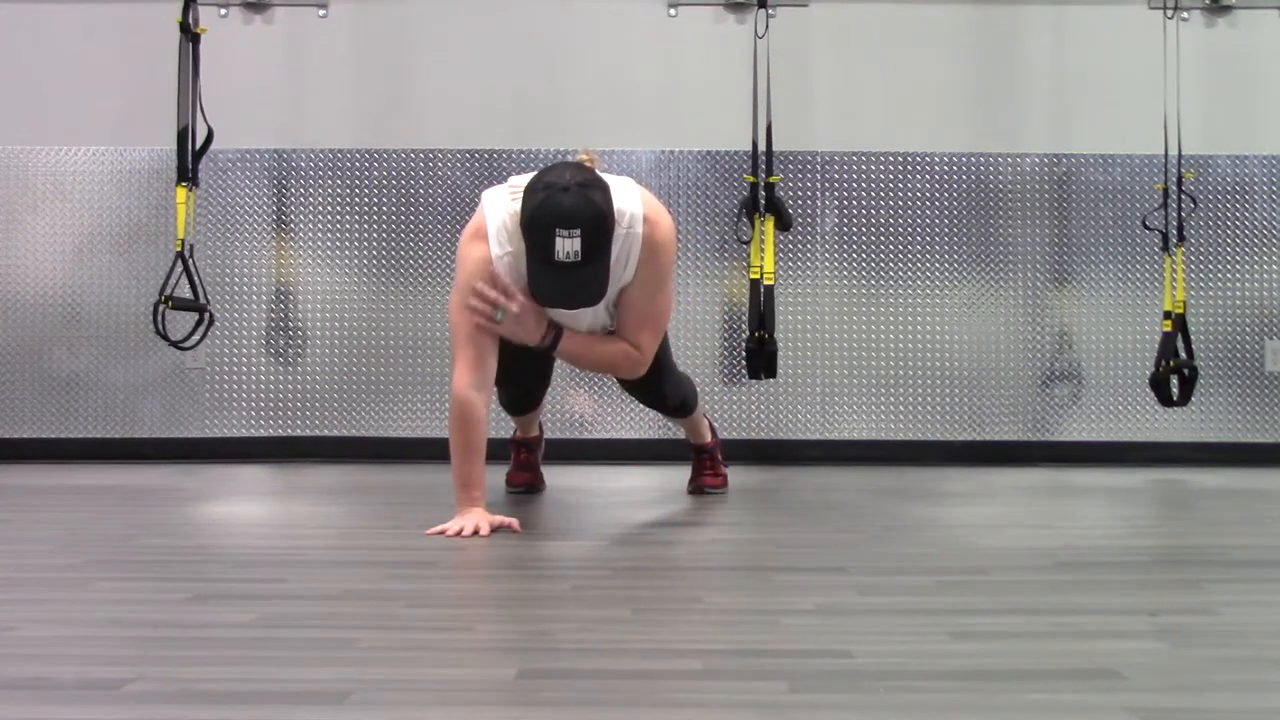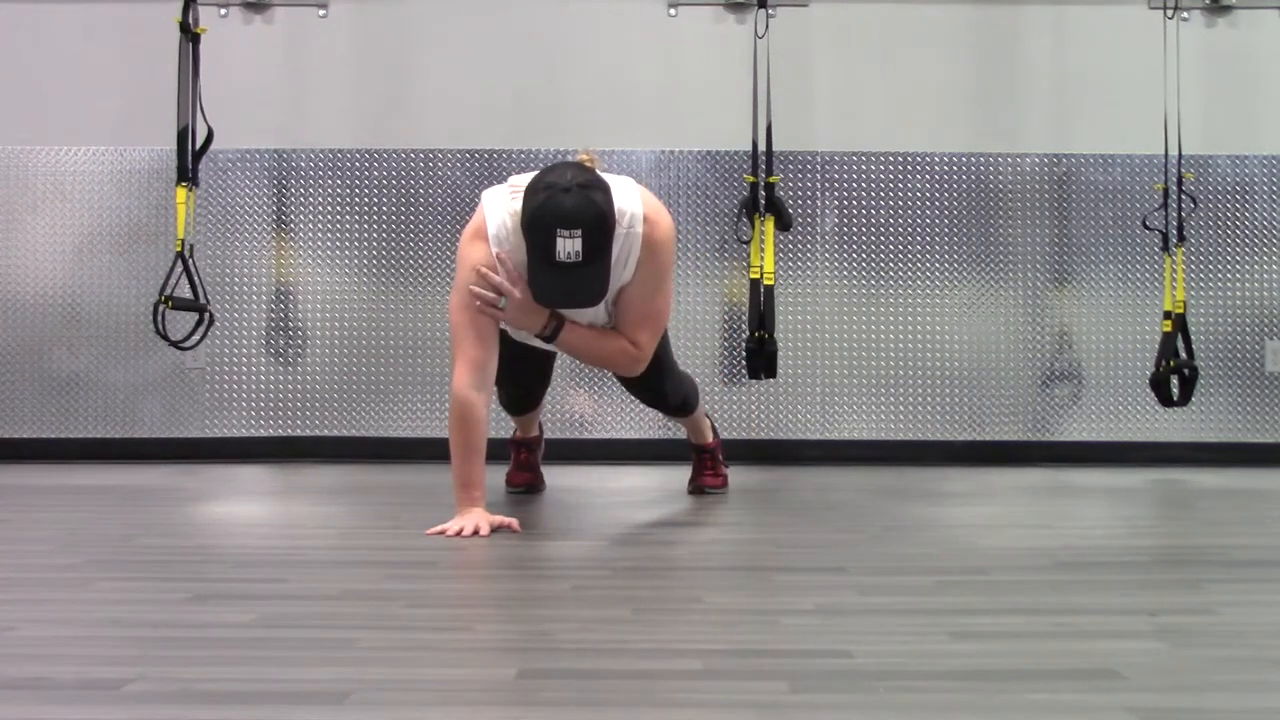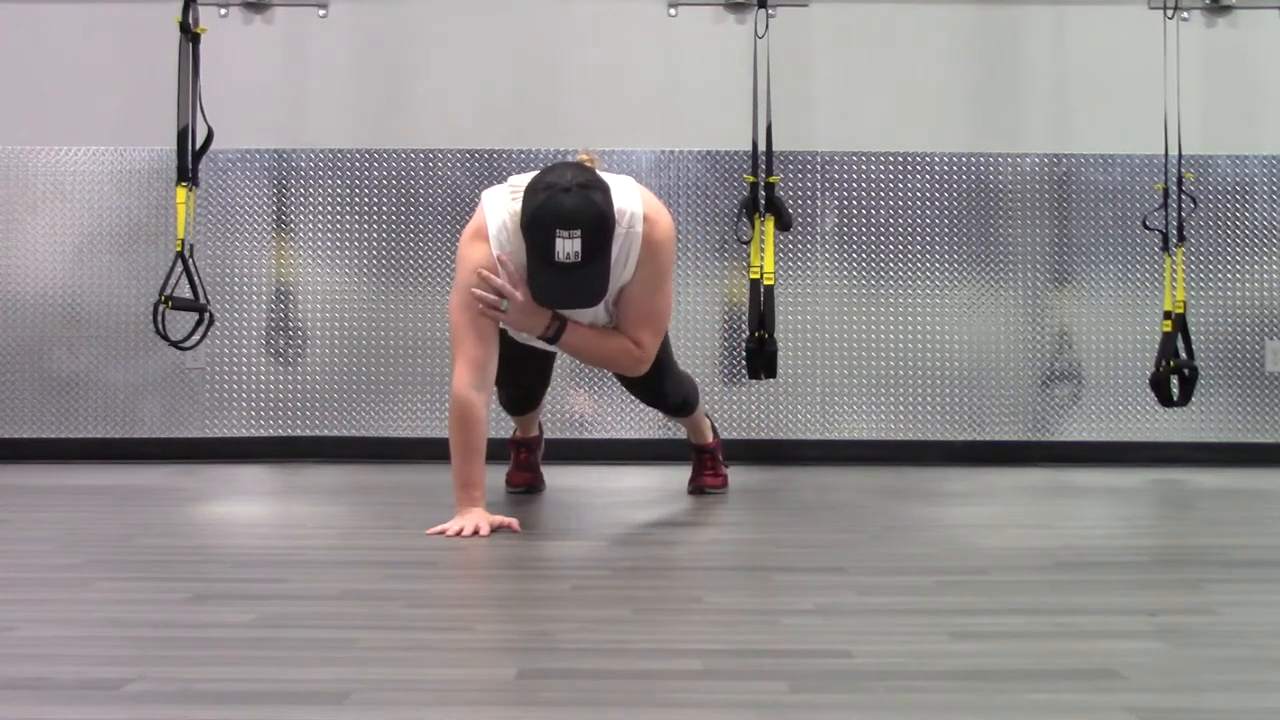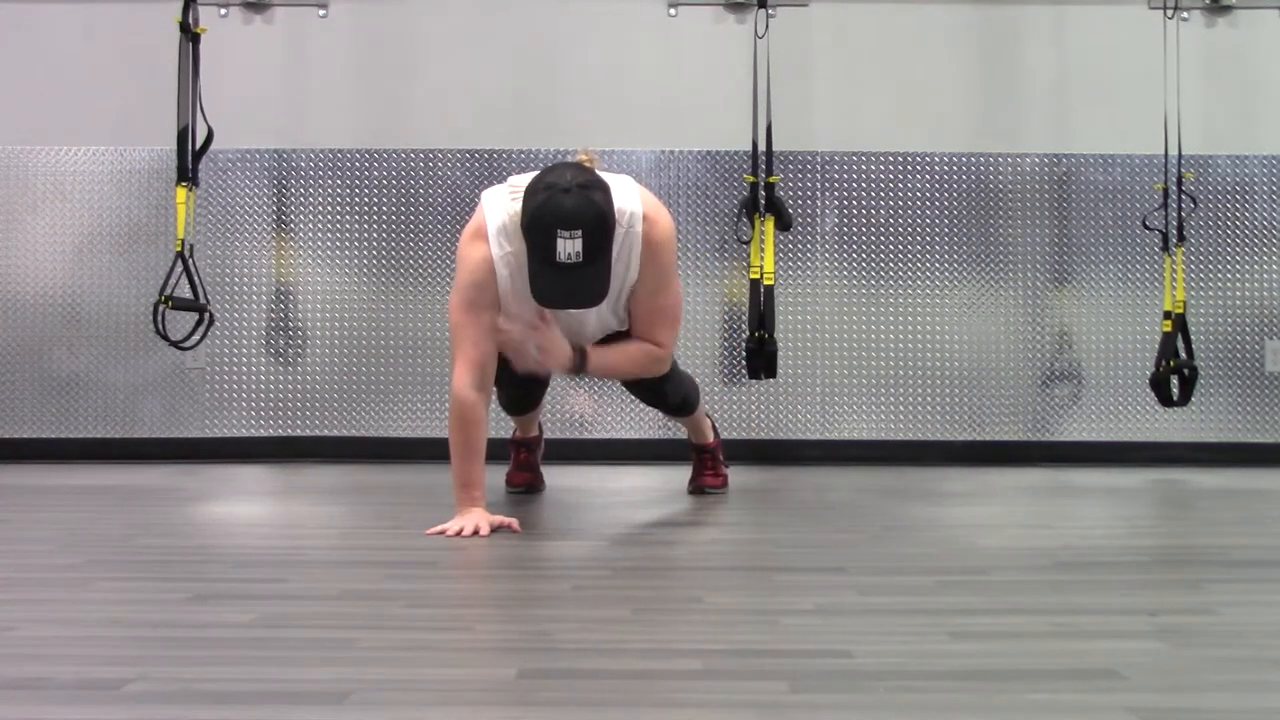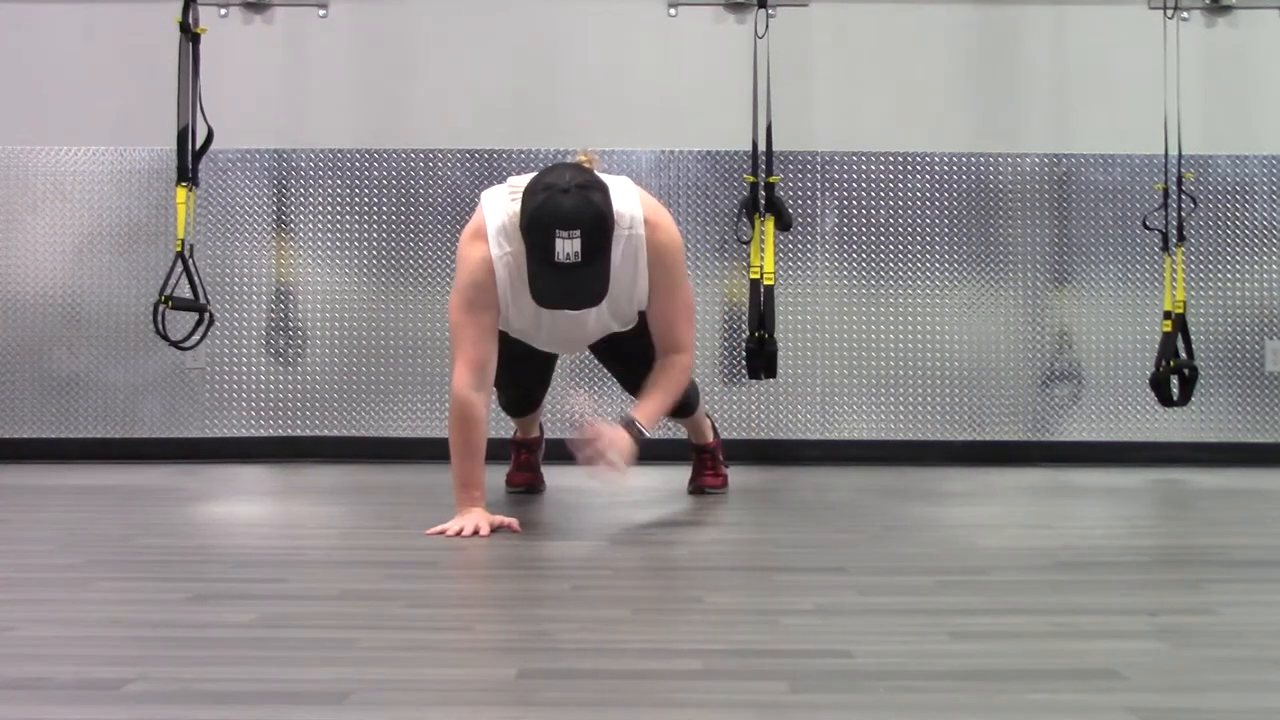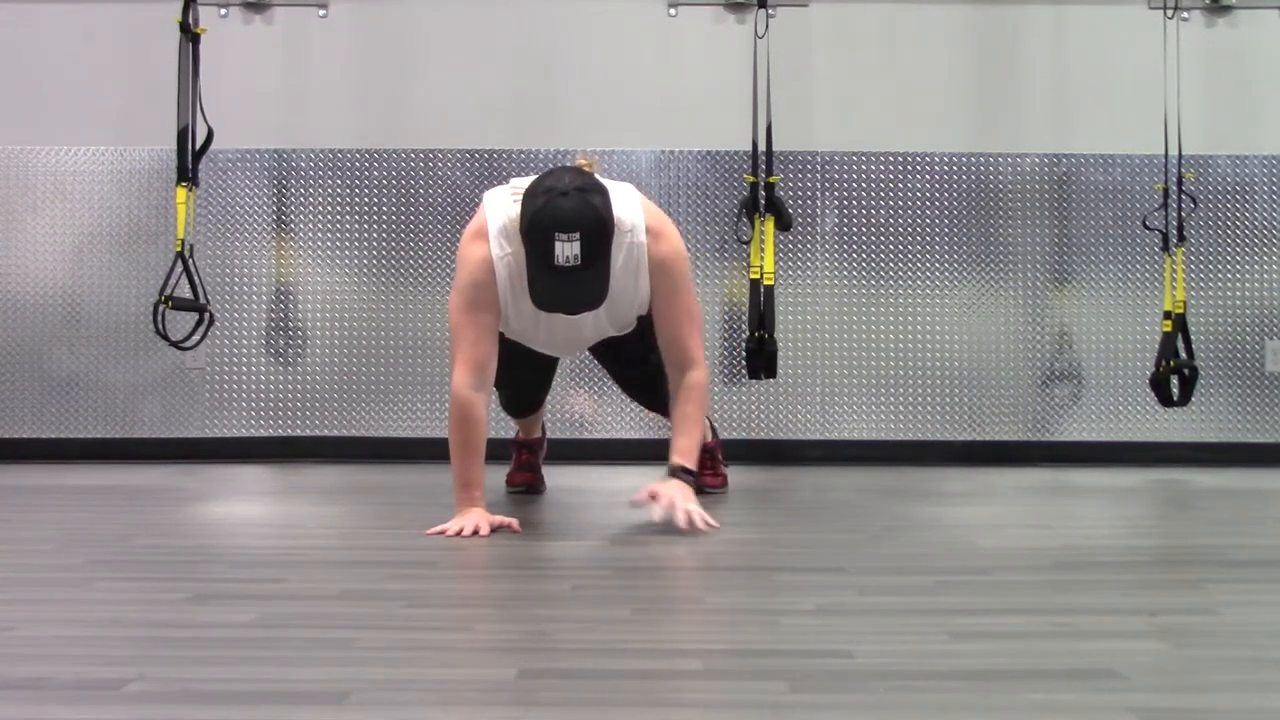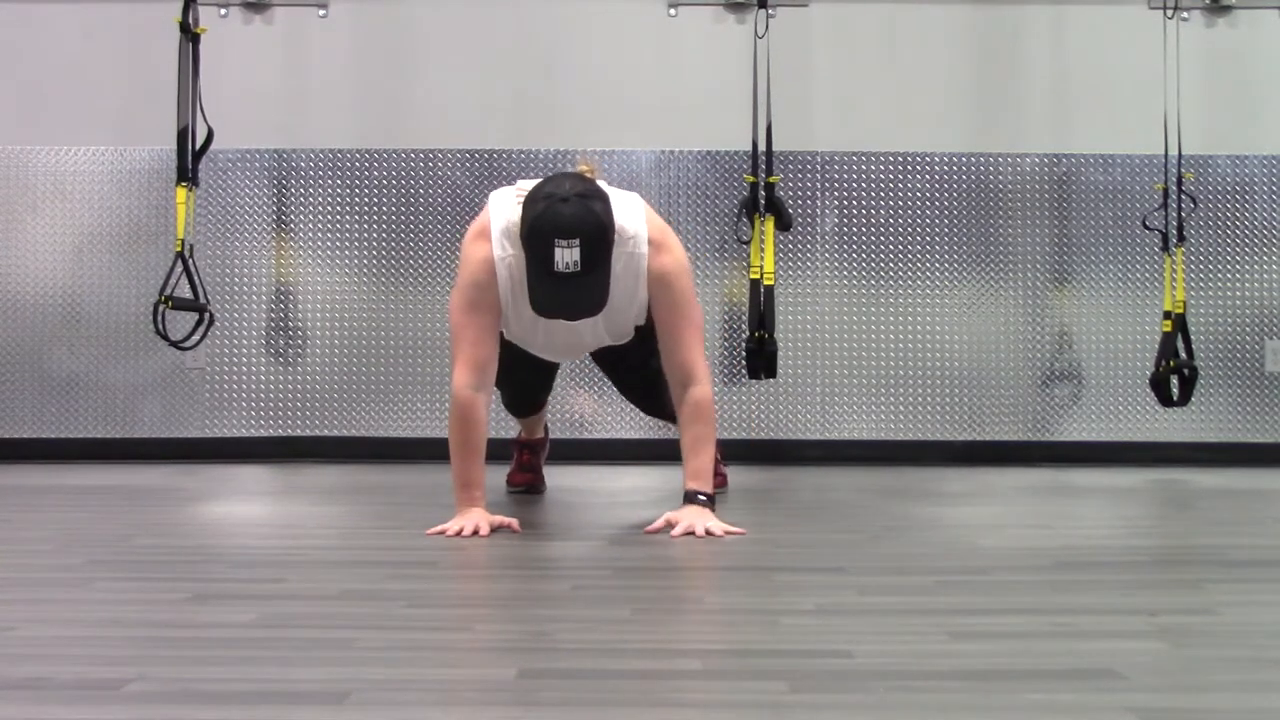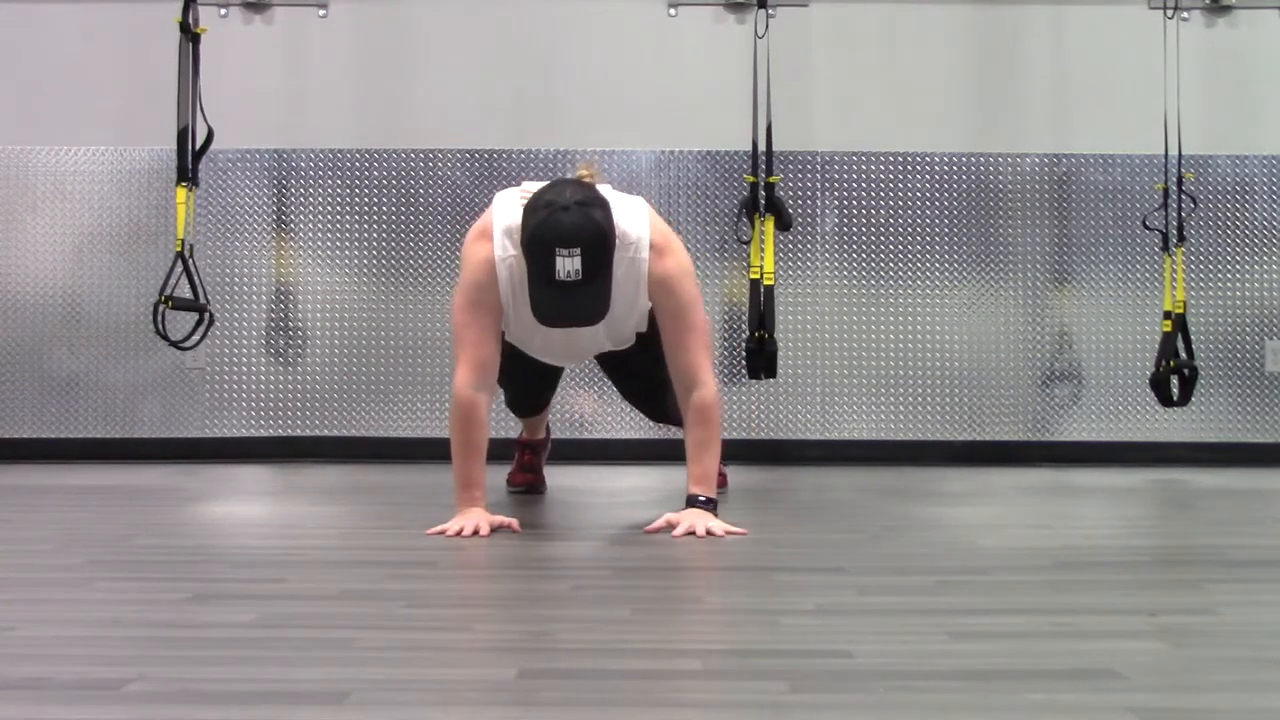
dt=0.1s
person 1, frame 1
left shoulder: (650, 226)
right shoulder: (486, 237)
left elbow: (635, 357)
right elbow: (470, 381)
left wrist: (544, 334)
right wrist: (470, 505)
left knee: (656, 383)
right knee: (516, 386)
left ankle: (704, 439)
right ankle: (526, 440)
person 1, frame 2
left shoulder: (649, 225)
right shoulder: (486, 236)
left elbow: (633, 354)
right elbow: (470, 380)
left wrist: (544, 323)
right wrist: (470, 505)
left knee: (657, 382)
right knee: (516, 386)
left ankle: (705, 439)
right ankle: (526, 440)
person 1, frame 3
left shoulder: (649, 225)
right shoulder: (486, 237)
left elbow: (639, 356)
right elbow: (470, 380)
left wrist: (549, 325)
right wrist: (470, 505)
left knee: (659, 384)
right knee: (516, 383)
left ankle: (705, 440)
right ankle: (526, 440)
person 1, frame 4
left shoulder: (649, 224)
right shoulder: (485, 237)
left elbow: (657, 353)
right elbow: (469, 380)
left wrist: (573, 358)
right wrist: (470, 505)
left knee: (660, 385)
right knee: (515, 386)
left ankle: (706, 439)
right ankle: (526, 440)
person 1, frame 5
left shoulder: (651, 228)
right shoulder: (485, 240)
left elbow: (677, 353)
right elbow: (470, 382)
left wrist: (632, 428)
right wrist: (470, 505)
left knee: (658, 381)
right knee: (516, 390)
left ankle: (705, 440)
right ankle: (527, 441)
person 1, frame 6
left shoulder: (653, 236)
right shoulder: (486, 240)
left elbow: (689, 368)
right elbow: (469, 382)
left wrist: (680, 475)
right wrist: (470, 505)
left knee: (655, 388)
right knee: (517, 390)
left ankle: (705, 441)
right ankle: (529, 441)
person 1, frame 7
left shoulder: (653, 245)
right shoulder: (487, 242)
left elbow: (692, 381)
right elbow: (470, 384)
left wrist: (698, 498)
right wrist: (470, 505)
left knee: (656, 393)
right knee: (520, 394)
left ankle: (707, 449)
right ankle: (531, 440)
person 1, frame 8
left shoulder: (656, 249)
right shoulder: (489, 244)
left elbow: (697, 384)
right elbow: (472, 384)
left wrist: (700, 501)
right wrist: (470, 505)
left knee: (660, 399)
right knee: (523, 394)
left ankle: (707, 448)
right ankle: (532, 440)
